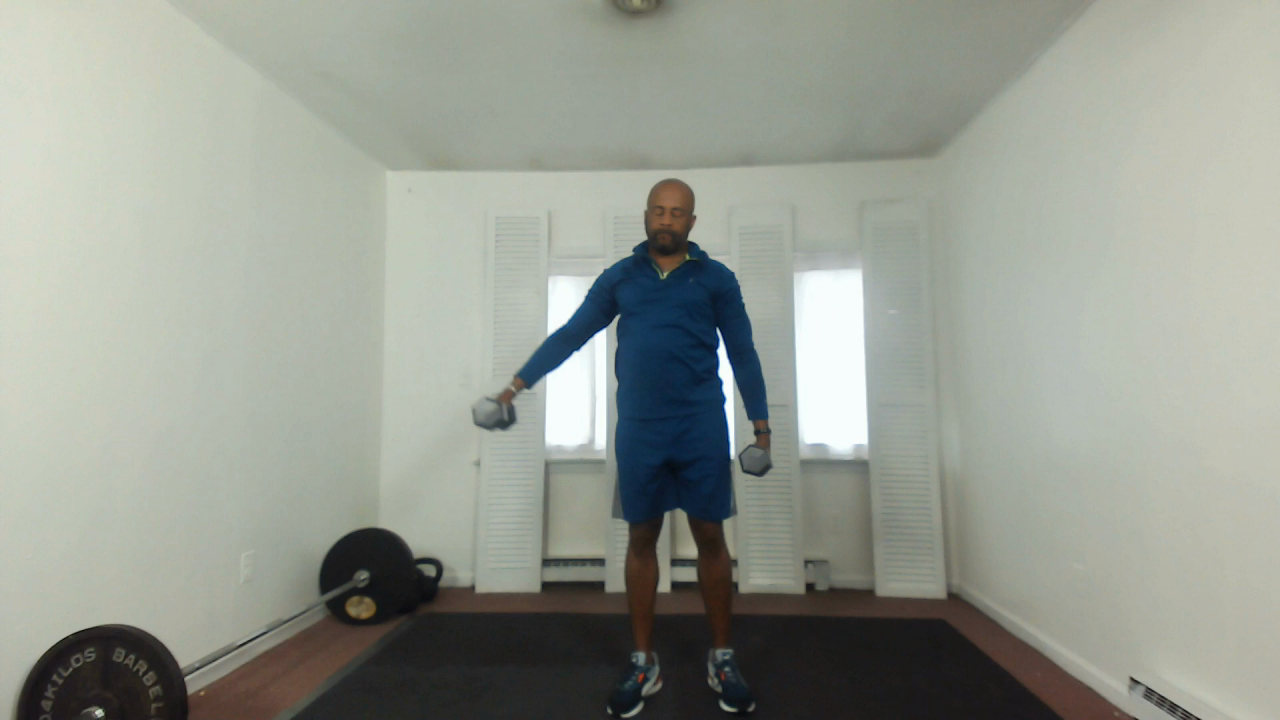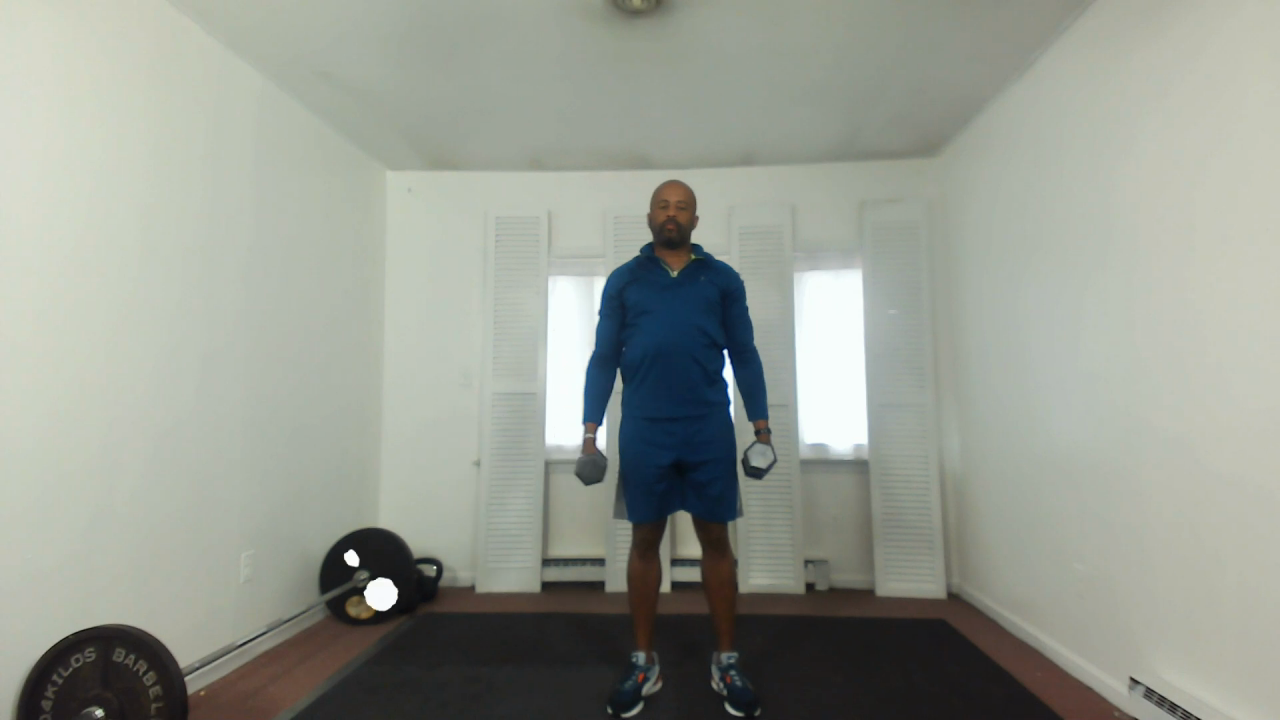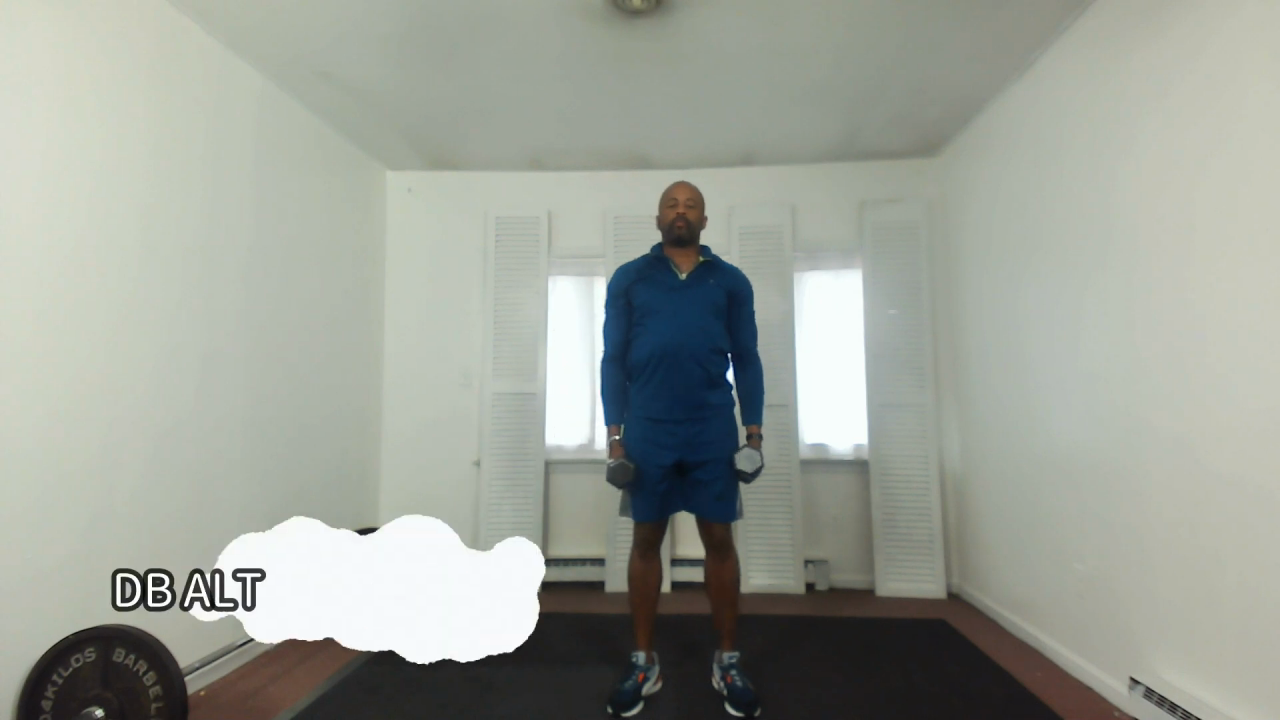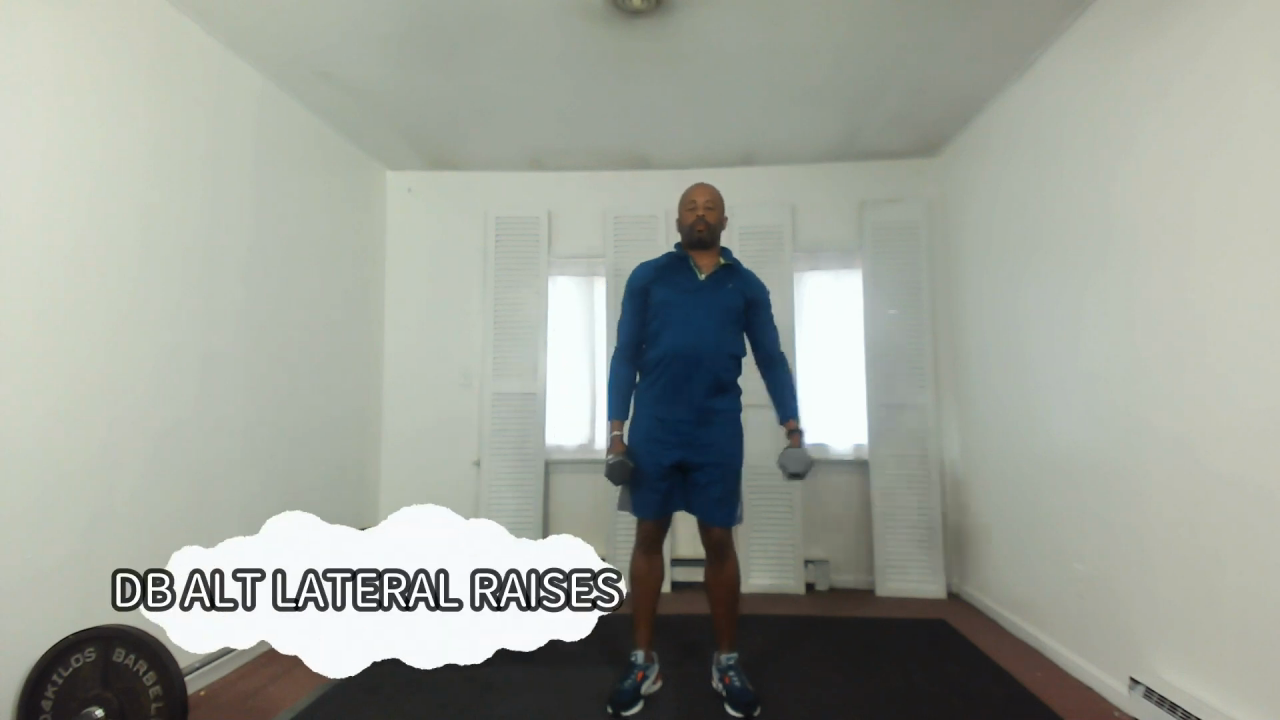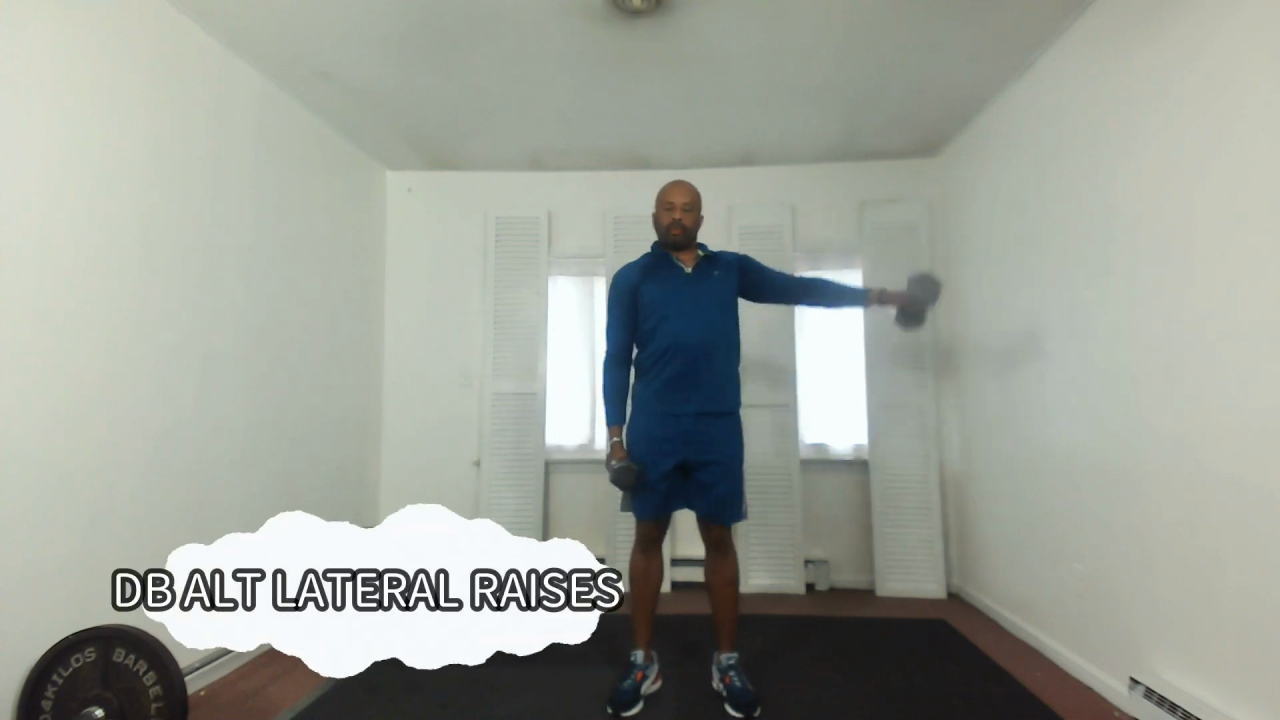
dt=0.4s
person 1, frame 1
left shoulder: (717, 278)
right shoulder: (619, 277)
left elbow: (742, 351)
right elbow: (573, 334)
left wrist: (760, 422)
right wrist: (520, 381)
left hip: (701, 427)
right hip: (639, 429)
left knee: (710, 538)
right knee: (641, 539)
left ankle: (723, 659)
right ankle: (643, 663)
person 1, frame 2
left shoulder: (722, 279)
right shoulder: (623, 281)
left elbow: (745, 355)
right elbow: (604, 358)
left wrist: (761, 424)
right wrist: (591, 429)
left hip: (709, 429)
right hip: (644, 431)
left knee: (715, 540)
right knee: (645, 541)
left ankle: (726, 663)
right ankle: (643, 663)
person 1, frame 3
left shoulder: (731, 281)
right shoulder: (629, 279)
left elbow: (747, 361)
right elbow: (614, 359)
left wrist: (753, 429)
right wrist: (615, 432)
left hip: (713, 430)
right hip: (648, 430)
left knee: (718, 540)
right knee: (646, 541)
left ankle: (728, 662)
right ankle: (643, 663)
person 1, frame 4
left shoulder: (747, 286)
right shoulder: (647, 278)
left elbow: (771, 357)
right elbow: (626, 356)
left wrist: (790, 423)
right wrist: (615, 427)
left hip: (718, 431)
right hip: (654, 430)
left knee: (719, 543)
right knee: (649, 538)
left ankle: (728, 663)
right ankle: (643, 662)
person 1, frame 5
left shoulder: (730, 269)
right shoulder: (631, 278)
left elbow: (799, 287)
right elbow: (617, 359)
left wrist: (875, 294)
right wrist: (616, 434)
left hip: (718, 426)
right hip: (653, 428)
left knee: (719, 539)
right knee: (648, 537)
left ankle: (727, 663)
right ankle: (642, 661)
